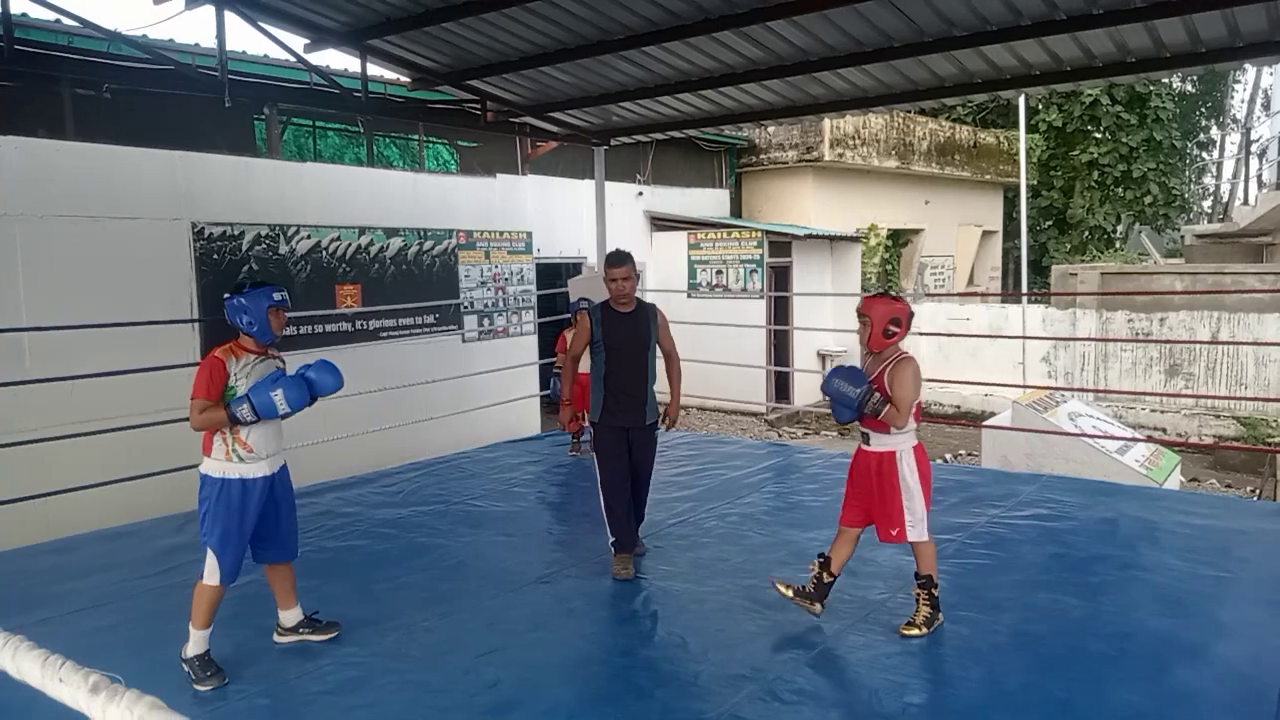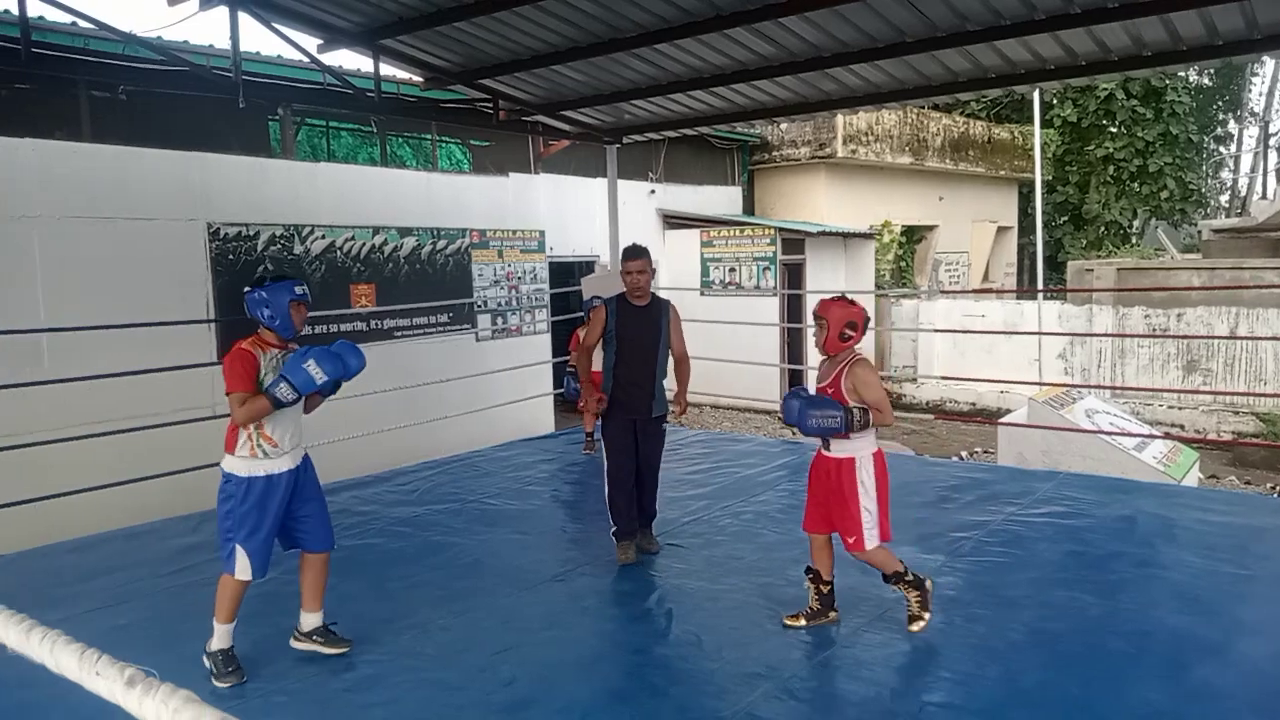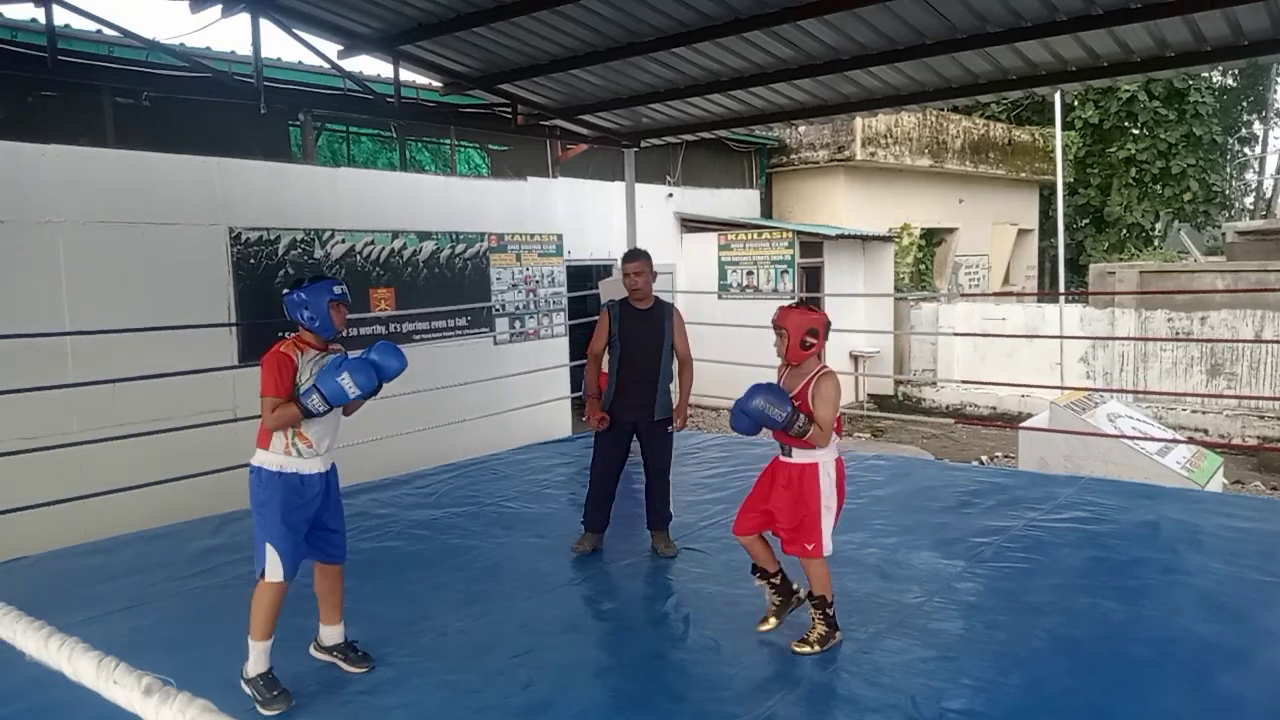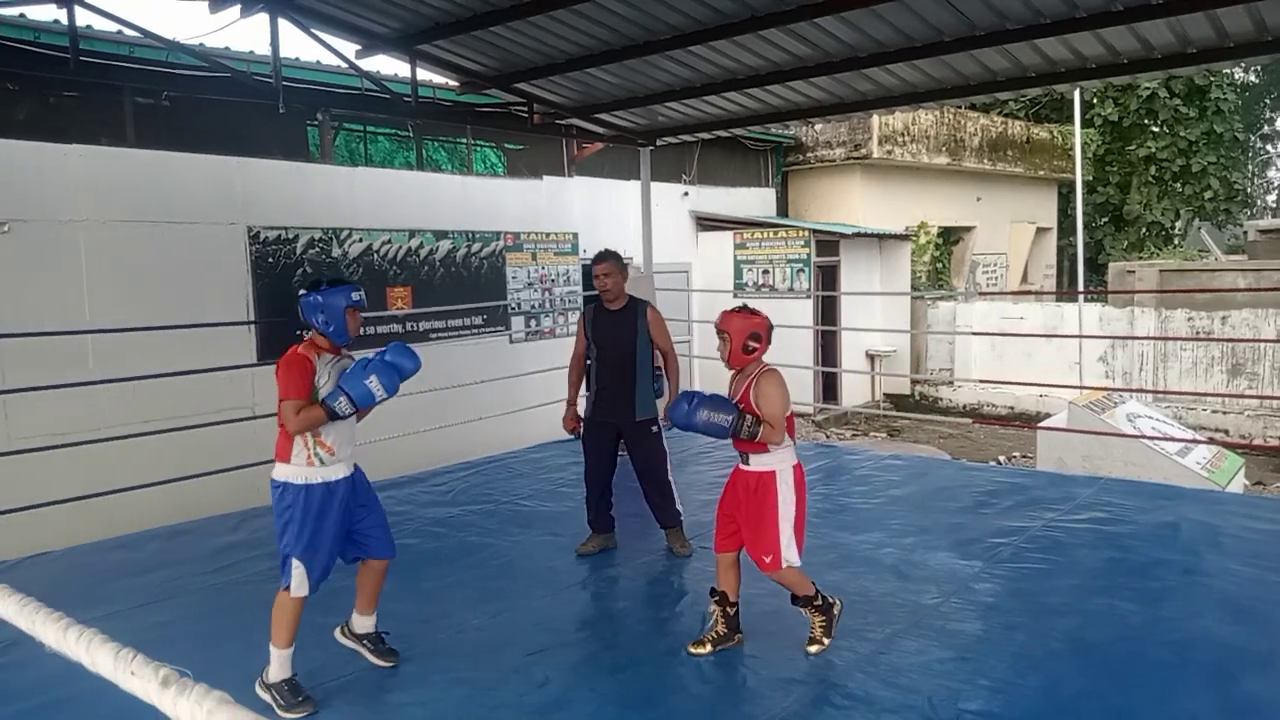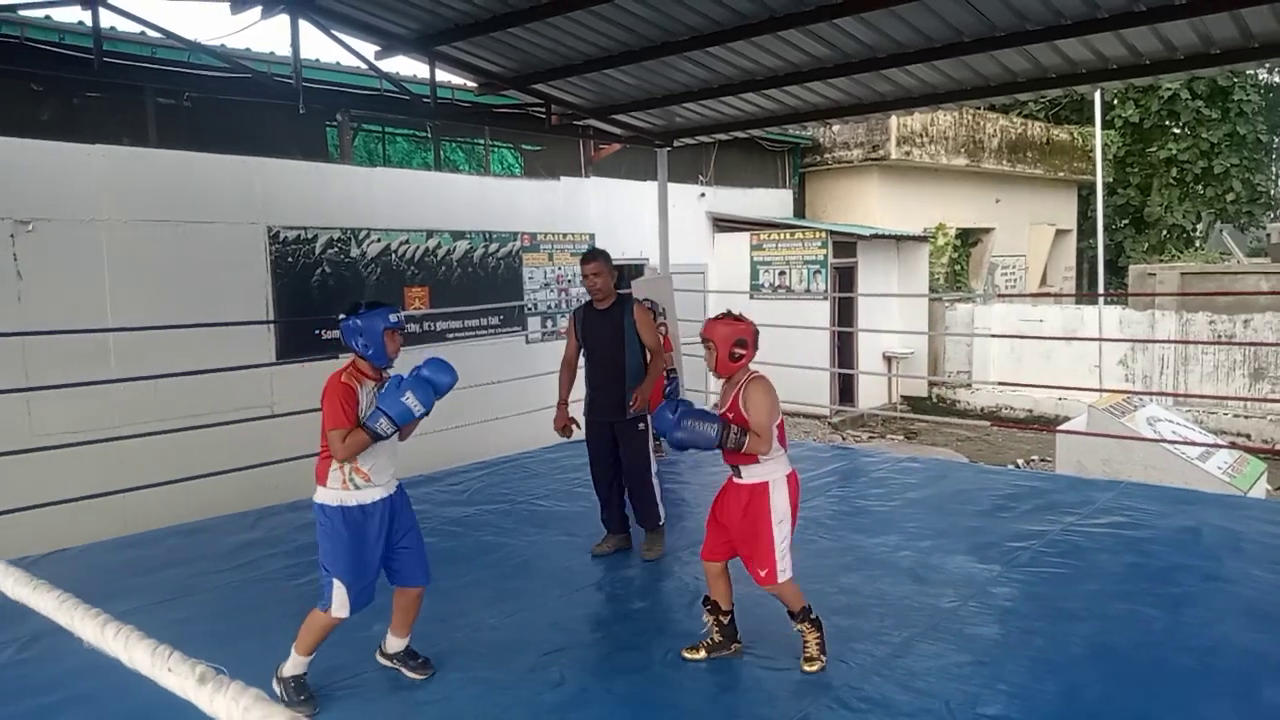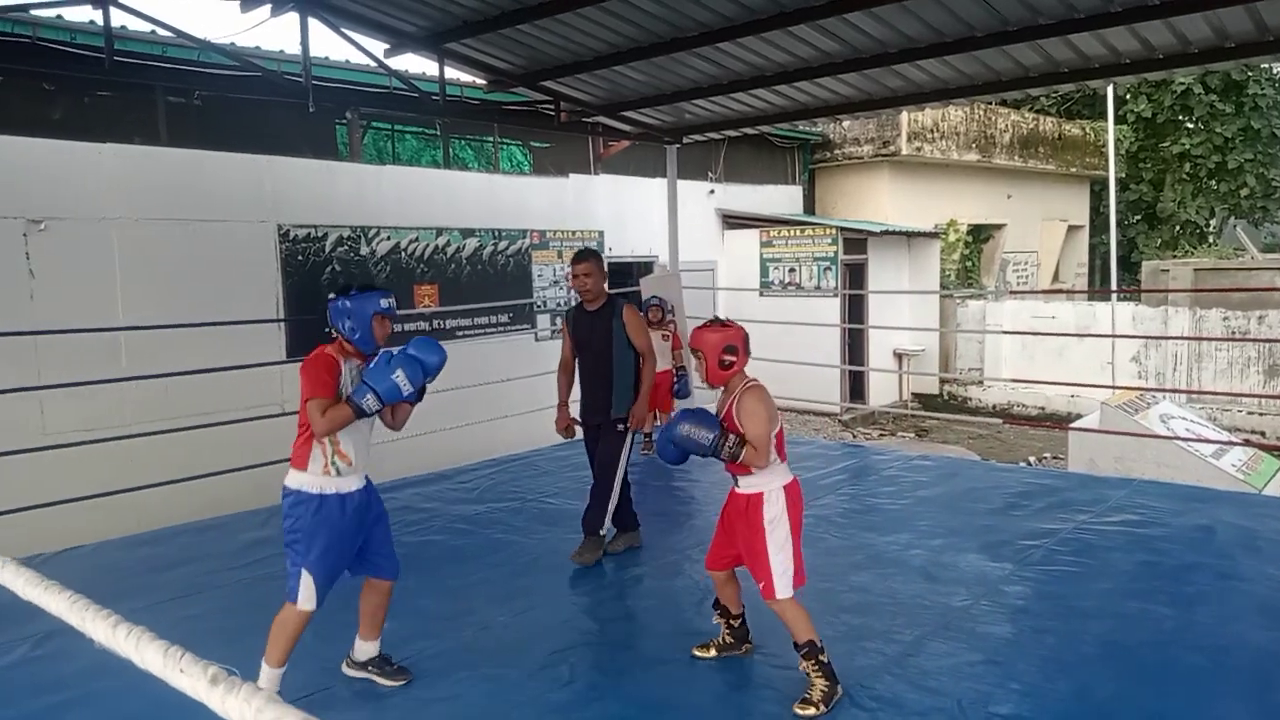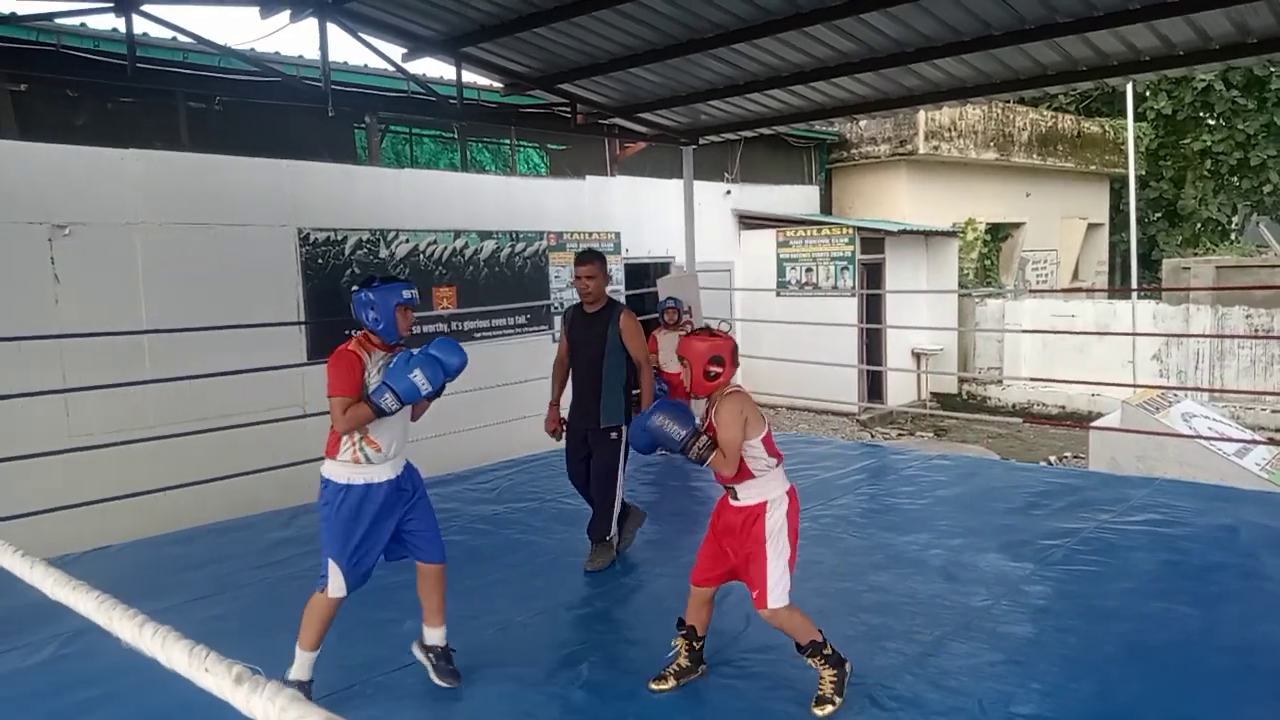
dt=0.3s
person 1, frame 1
left shoulder: (275, 360)
right shoulder: (219, 361)
right elbow: (198, 418)
left wrist: (305, 392)
right wrist: (251, 408)
left hip: (271, 473)
right hip: (227, 479)
left knee: (280, 553)
right knee: (218, 571)
left ankle: (291, 622)
right ankle: (195, 650)
person 1, frame 2
left shoulder: (295, 352)
right shoulder: (244, 355)
right elbow: (244, 413)
left wrist: (329, 377)
right wrist: (291, 386)
left hip: (294, 467)
right hip: (250, 476)
left knee: (318, 547)
right knee: (244, 564)
left ankle: (311, 627)
right ankle: (220, 645)
person 1, frame 3
left shoulder: (335, 352)
right shoulder: (282, 356)
left elbow: (346, 408)
right elbow: (271, 419)
left wrist: (369, 380)
right wrist: (320, 398)
left hip: (319, 472)
right hip: (279, 475)
left knee: (331, 560)
right knee: (277, 573)
left ankle: (331, 640)
right ankle: (256, 669)
person 1, frame 4
left shoulder: (343, 358)
right shoulder: (299, 359)
right elbow: (294, 422)
left wrist: (381, 383)
right wrist: (345, 397)
left hip: (345, 477)
right hip: (302, 484)
left knee: (377, 554)
right knee: (299, 583)
left ankle: (360, 628)
right ankle: (276, 677)
person 1, frame 5
left shoulder: (385, 380)
right shoulder: (342, 386)
right elbow: (341, 449)
left wrist: (419, 402)
right wrist: (385, 417)
left hip: (387, 497)
right hip: (344, 506)
left knee: (414, 582)
right knee: (340, 604)
left ankle: (395, 648)
right ankle: (290, 673)
person 1, frame 6
left shoulder: (371, 364)
right shoulder: (324, 362)
left elbow: (394, 423)
right elbow: (321, 424)
left wrist: (411, 386)
right wrist: (372, 394)
left hip: (355, 491)
right hip: (313, 496)
left knee: (383, 574)
right knee: (306, 599)
left ankle: (364, 657)
right ankle: (264, 692)
person 1, frame 7
left shoulder: (395, 356)
right shoulder: (349, 357)
left elbow: (413, 413)
right elbow: (342, 422)
left wrist: (432, 383)
right wrist: (391, 393)
left hip: (397, 477)
right hip: (350, 487)
left knee: (432, 559)
right knee: (335, 587)
left ankle: (433, 644)
right ankle: (297, 678)
person 2, frame 1
left shoulder: (905, 367)
right shoulder: (869, 359)
left elbow: (899, 418)
left wrist: (865, 398)
right wrist: (847, 404)
left hip: (899, 458)
right hip: (868, 453)
left knee: (913, 532)
right knee: (849, 525)
left ankle: (929, 605)
right ankle: (816, 593)
person 2, frame 2
left shoulder: (861, 368)
right shoulder: (829, 365)
left elbow: (886, 414)
left wrist: (846, 416)
right wrist: (807, 410)
left hip: (859, 463)
right hip: (828, 458)
left knee: (860, 544)
right knee: (817, 532)
left ankle: (914, 586)
right ankle: (822, 604)
person 2, frame 3
left shoulder: (824, 381)
right shoulder: (785, 371)
left elbow: (823, 437)
left wrist: (788, 419)
right wrist: (756, 415)
left hip: (818, 471)
right hip: (784, 465)
left knee: (810, 552)
right knee: (745, 530)
left ankle: (826, 626)
right ankle: (783, 593)
person 2, frame 4
left shoulder: (769, 381)
right shoulder: (737, 378)
left elbow: (774, 434)
left wrist: (736, 421)
right wrist: (705, 414)
left hip: (776, 477)
right hip: (744, 474)
left knee: (774, 563)
right knee: (725, 550)
left ankle: (821, 607)
right ankle: (726, 626)
person 2, frame 5
left shoulder: (757, 388)
right shoulder: (728, 385)
left elbow: (763, 442)
left wrist: (720, 432)
right wrist: (694, 423)
left hip: (770, 488)
right hip: (739, 485)
left knee: (770, 575)
right knee: (712, 561)
left ankle: (809, 627)
right ankle: (724, 635)
person 2, frame 6
left shoulder: (752, 397)
right shoulder: (728, 393)
left elbow: (760, 456)
left wrist: (716, 439)
right wrist: (695, 438)
left hip: (771, 498)
right hip: (743, 495)
left knee: (777, 594)
right knee: (719, 566)
left ankle: (824, 679)
right ankle: (735, 636)
person 2, frame 7
left shoulder: (732, 404)
right shoulder: (716, 402)
left elbow: (727, 465)
right elbow: (715, 449)
left wrist: (687, 439)
right wrist: (673, 435)
left hip: (768, 508)
right hip: (734, 506)
left knee: (770, 606)
right knee: (701, 584)
left ankle: (831, 666)
right ankle: (689, 660)
person 3, frame 1
left shoulder: (653, 315)
right shoulder: (591, 318)
left elbow: (670, 357)
right elbow: (572, 358)
left wrist: (674, 400)
right wrist: (566, 402)
left hip: (645, 416)
right hip: (606, 417)
left knee: (640, 480)
right knee: (614, 483)
left ankle: (631, 532)
right ankle: (622, 549)
person 3, frame 2
left shoulder: (666, 311)
right shoulder: (606, 309)
left elbow: (680, 357)
right elbow: (585, 349)
left wrist: (681, 390)
right wrist: (587, 386)
left hip: (653, 408)
right hip: (615, 408)
left knee: (648, 470)
right knee: (619, 473)
left ankle: (643, 528)
right ankle: (623, 537)
person 3, frame 3
left shoulder: (670, 314)
right shoulder: (611, 314)
left elbow: (684, 360)
right elbow: (594, 357)
left wrist: (682, 402)
right wrist: (593, 400)
left hip: (657, 411)
right hip: (616, 410)
left knee: (658, 472)
right knee: (603, 471)
left ankle: (660, 531)
right ankle: (593, 531)
person 3, frame 4
left shoulder: (645, 312)
right shoulder: (588, 317)
left elbow: (668, 355)
right elbow: (578, 361)
left wrist: (675, 399)
right wrist: (571, 405)
left hip: (641, 412)
right hip: (598, 413)
left knee: (655, 471)
right knee: (596, 475)
left ankle: (674, 530)
right ankle: (602, 532)
person 3, frame 5
left shoulder: (634, 310)
right shoulder: (579, 317)
left elbow: (657, 353)
right elbow: (569, 363)
left wrist: (646, 388)
right wrist: (562, 406)
left hip: (631, 409)
right hip: (596, 411)
left knee: (639, 470)
right knee: (603, 475)
left ankle: (654, 530)
right ankle: (617, 532)
person 3, frame 6
left shoulder: (624, 312)
right shoulder: (571, 317)
left elbow: (648, 357)
right elbow: (567, 364)
left wrist: (642, 403)
right wrist: (563, 407)
left hip: (620, 411)
right hip: (589, 411)
left knee: (606, 473)
right knee: (609, 474)
left ankle: (593, 537)
right ankle: (628, 530)
person 3, frame 7
left shoulder: (622, 318)
right shoulder: (570, 317)
left elbow: (643, 365)
right elbow: (562, 362)
left wrist: (645, 410)
right wrist: (554, 407)
left hip: (611, 416)
right hip: (579, 414)
left knee: (604, 480)
right knee: (578, 475)
left ankle: (602, 542)
right ankle: (627, 515)
